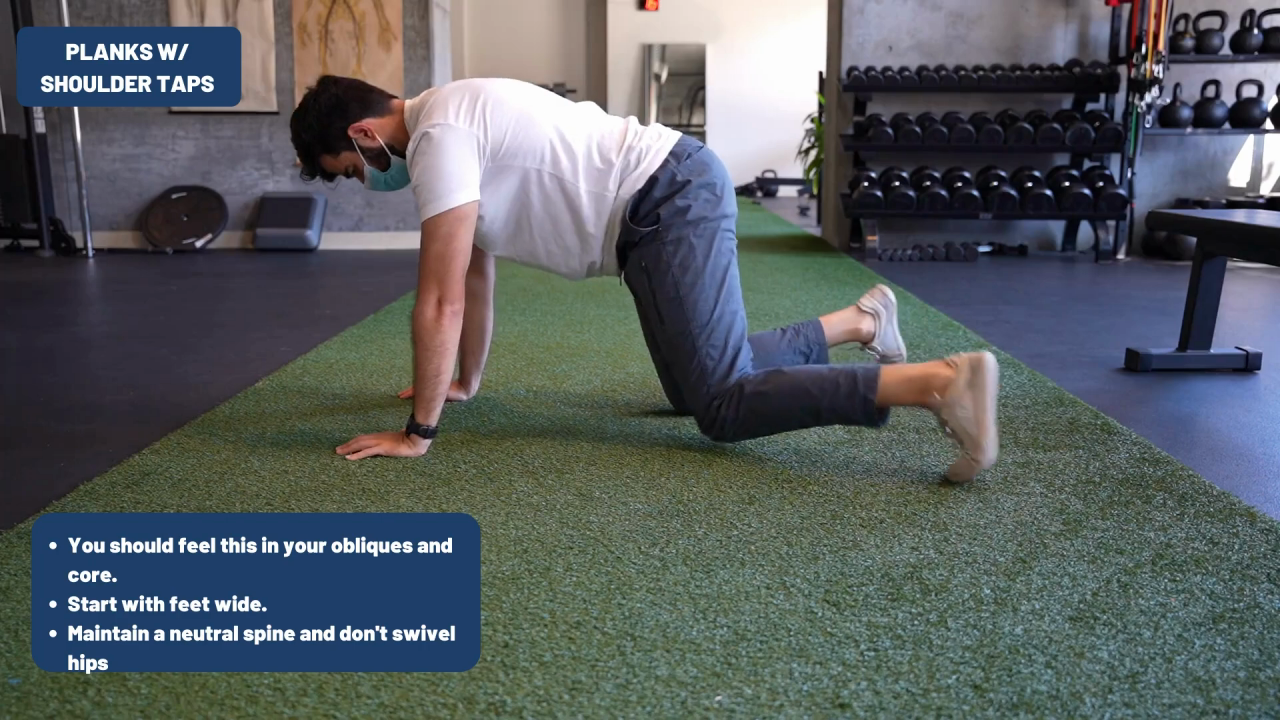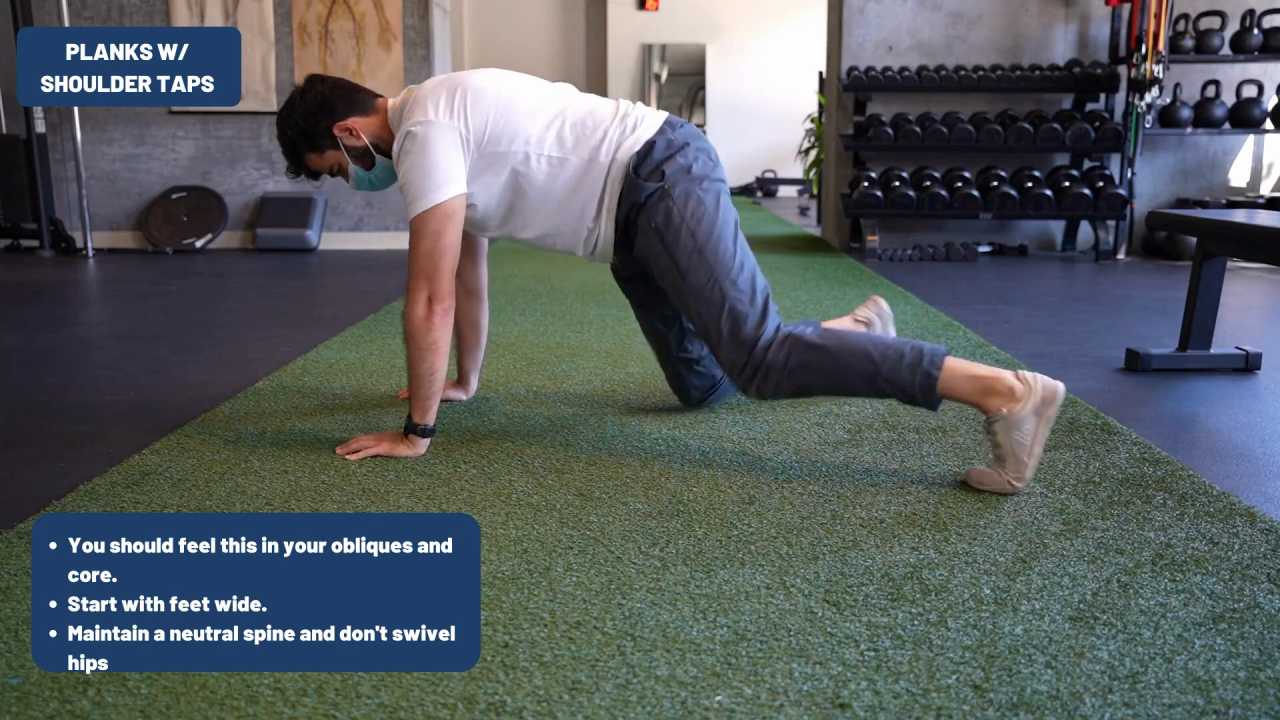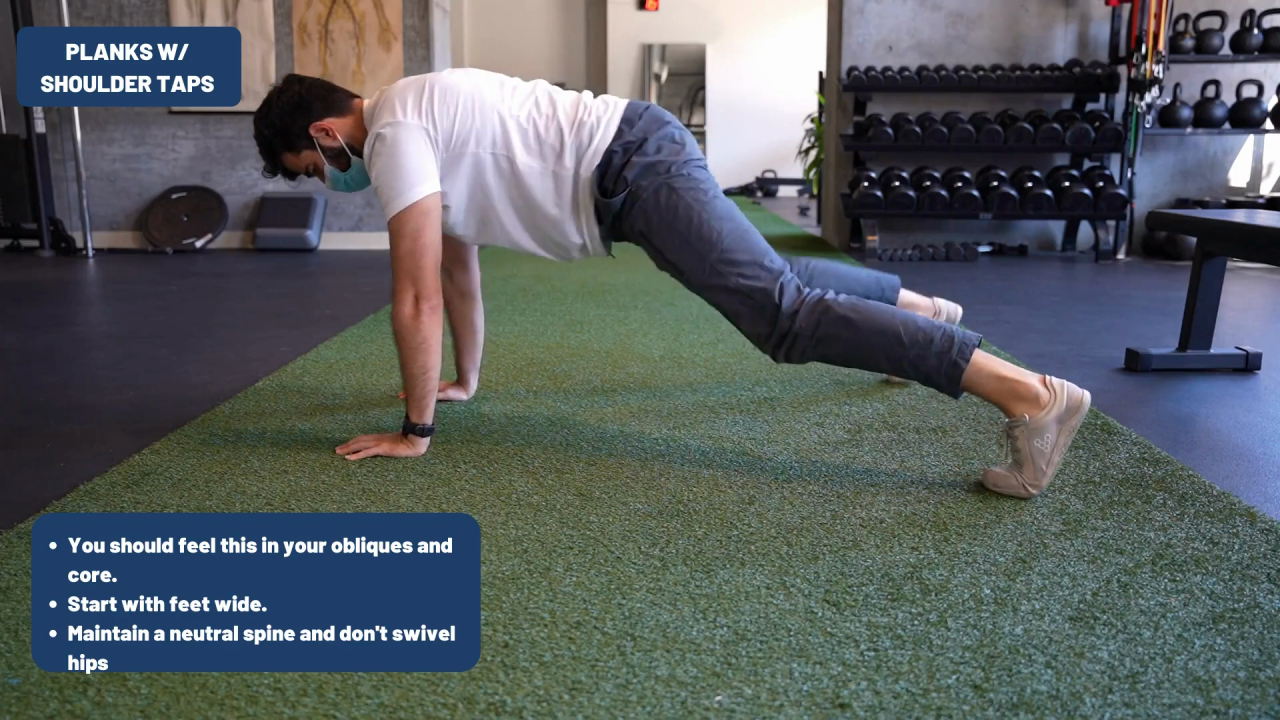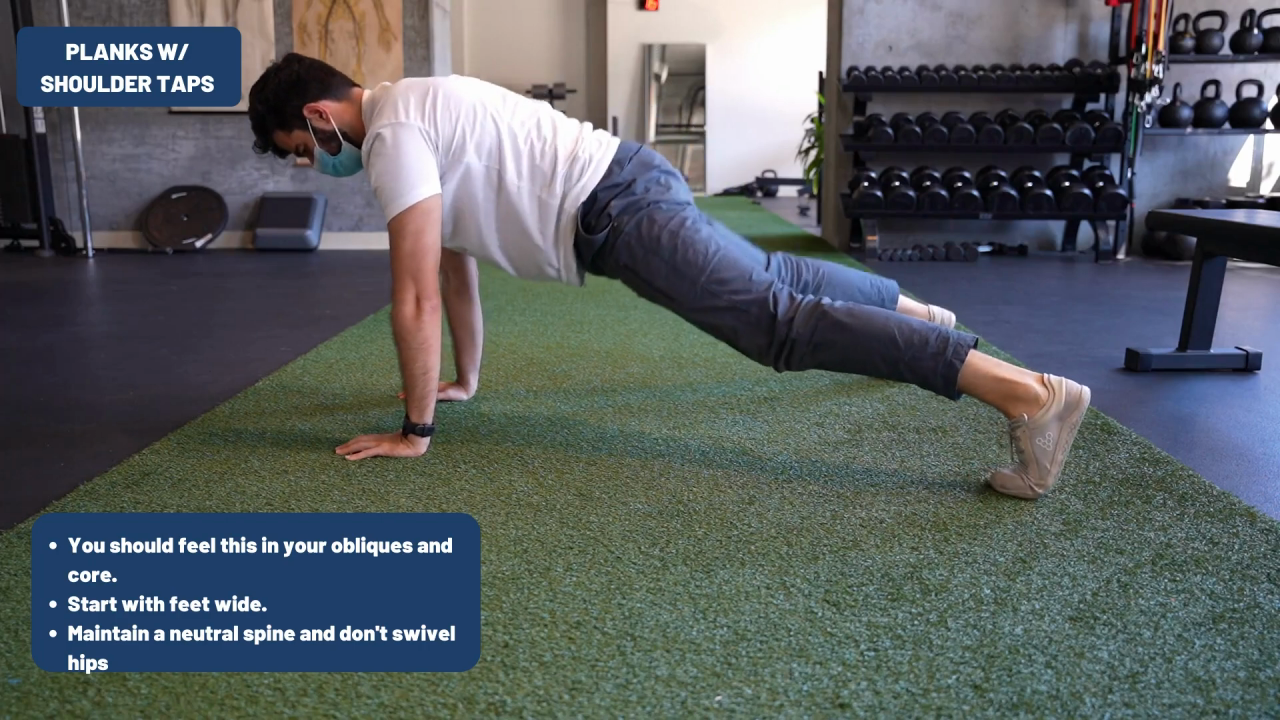
dt=0.2s
person 1, frame 1
left shoulder: (435, 139)
right shoulder: (451, 122)
left elbow: (441, 298)
right elbow: (474, 274)
left wrist: (417, 429)
right wrist: (463, 382)
left hip: (669, 200)
right hip: (674, 192)
left knee: (720, 406)
right knee: (706, 380)
left ankle: (941, 381)
right ankle: (861, 321)
person 1, frame 2
left shoulder: (420, 134)
right shoulder: (441, 117)
left elbow: (432, 296)
right elbow: (468, 271)
left wrist: (415, 429)
right wrist: (462, 380)
left hip: (658, 178)
right hip: (652, 180)
left knee: (759, 360)
right knee: (700, 384)
left ankle: (1006, 394)
right ankle: (857, 331)
person 1, frame 3
left shoulder: (391, 135)
right shoulder: (417, 118)
left elbow: (415, 295)
right elbow: (456, 265)
left wrist: (415, 427)
right wrist: (463, 378)
left hip: (633, 166)
right hip: (640, 154)
left knee: (778, 309)
right knee: (771, 275)
left ankle: (1029, 396)
right ankle: (917, 310)
person 1, frame 4
left shoulder: (392, 133)
right shoulder: (412, 116)
left elbow: (416, 295)
right elbow: (456, 262)
left wrist: (414, 429)
right wrist: (463, 379)
left hip: (619, 207)
right hip: (630, 185)
left knee: (779, 320)
right knee: (767, 274)
left ankle: (1028, 396)
right ankle: (916, 313)
